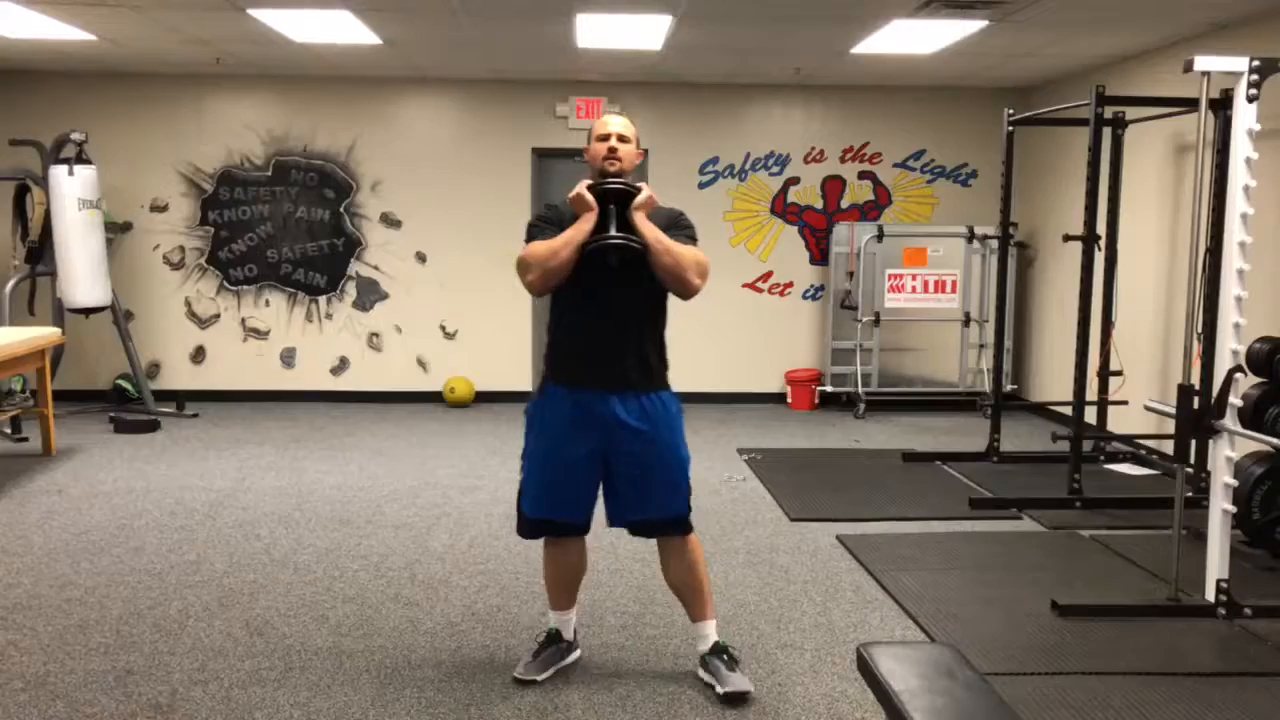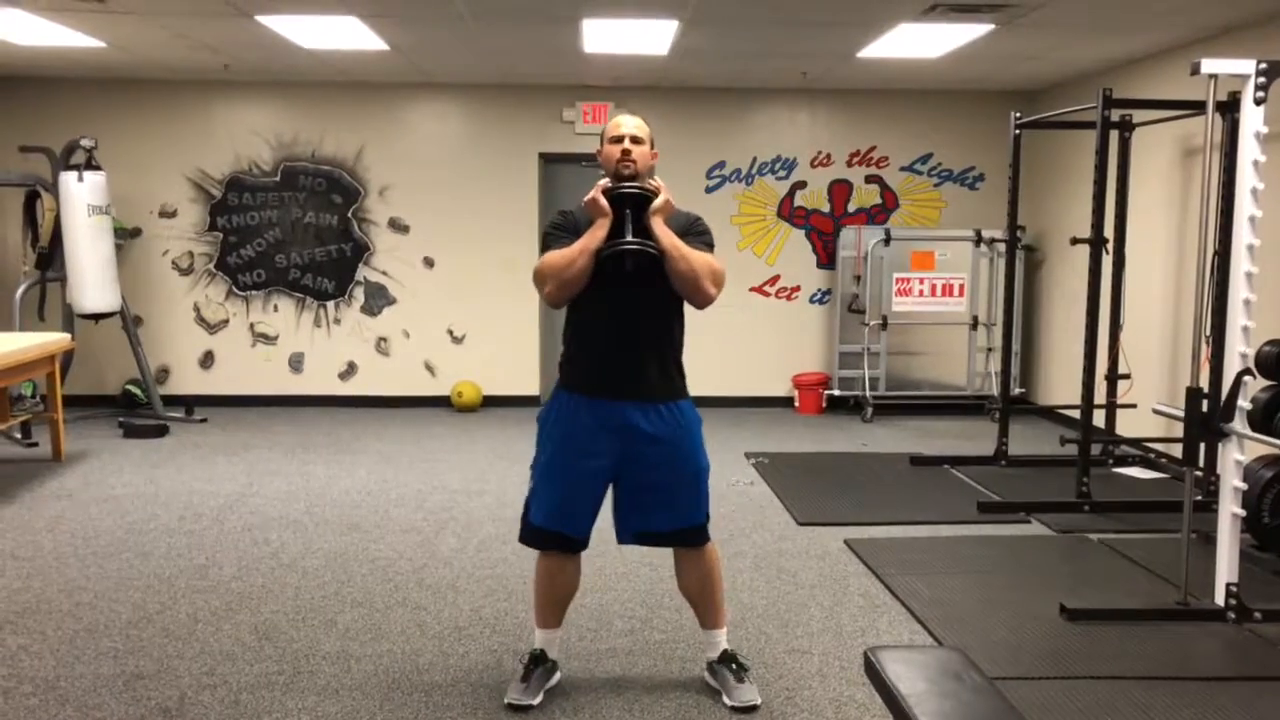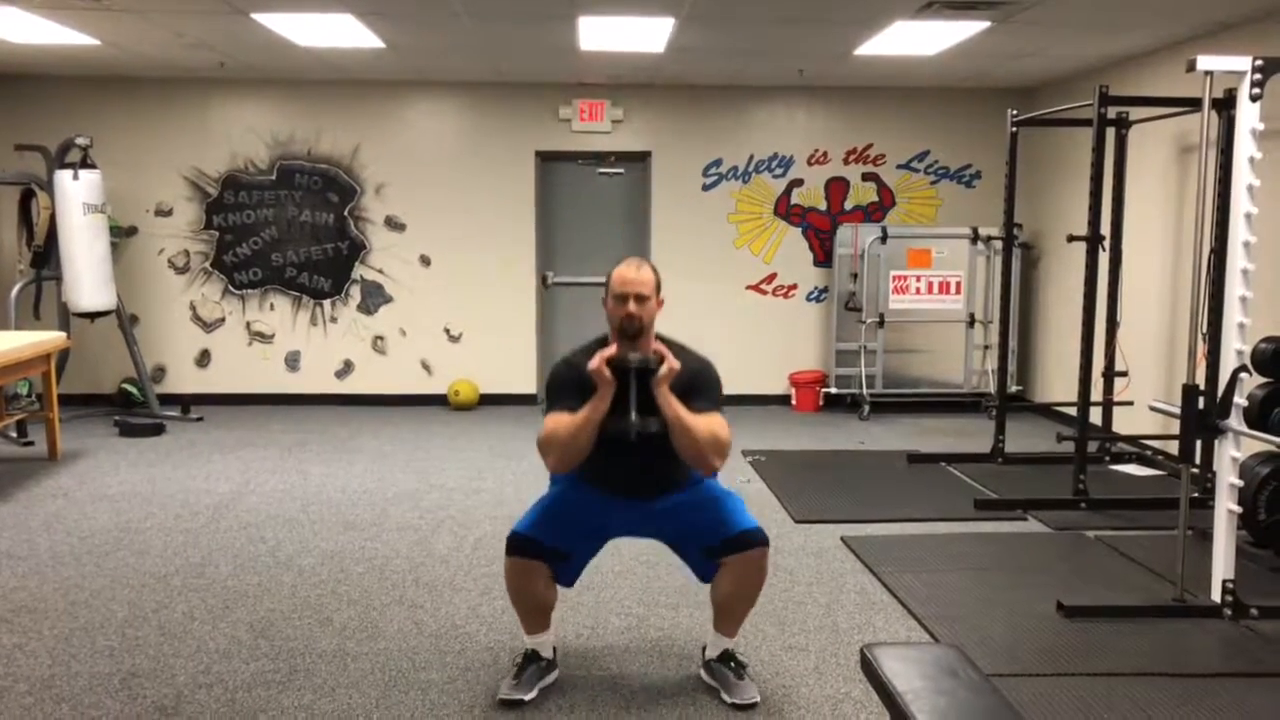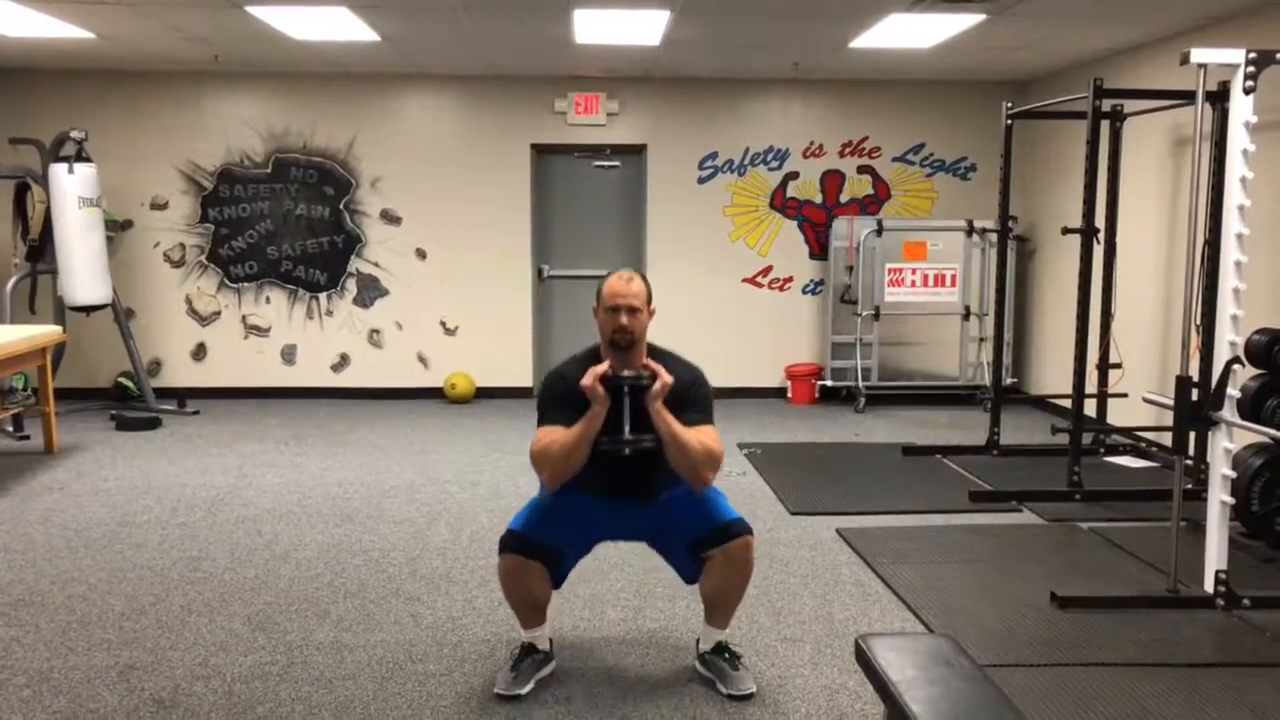
dt=1s
person 1, frame 1
left shoulder: (667, 219)
right shoulder: (556, 216)
left elbow: (690, 281)
right elbow: (536, 276)
left wrist: (640, 219)
right wrist: (587, 218)
left hip: (645, 398)
right hip: (566, 397)
left knee: (673, 524)
right knee: (557, 523)
left ankle: (711, 648)
right ankle: (564, 634)
person 1, frame 2
left shoulder: (685, 224)
right shoulder: (571, 221)
left elbow: (705, 291)
right elbow: (552, 288)
left wrist: (657, 224)
right wrist: (601, 224)
left hip: (664, 408)
right hip: (582, 407)
left knee: (691, 534)
right knee: (557, 537)
left ankle: (719, 655)
right ankle: (544, 656)
person 1, frame 3
left shoulder: (692, 369)
right shoulder: (575, 369)
left elbow: (711, 461)
right elbow: (557, 461)
left wrist: (663, 392)
right wrist: (603, 394)
left hip: (676, 490)
right hip: (594, 490)
left knee: (750, 545)
right knee: (523, 547)
left ankle: (718, 654)
right ankle: (540, 654)
person 1, frame 4
left shoulder: (683, 379)
right shoulder: (566, 380)
left elbow: (703, 474)
right elbow: (550, 475)
left wrist: (657, 408)
right wrist: (596, 409)
left hip: (665, 496)
right hip: (584, 497)
left knee: (737, 543)
right knee: (516, 551)
left ankle: (712, 647)
right ankle: (536, 647)
